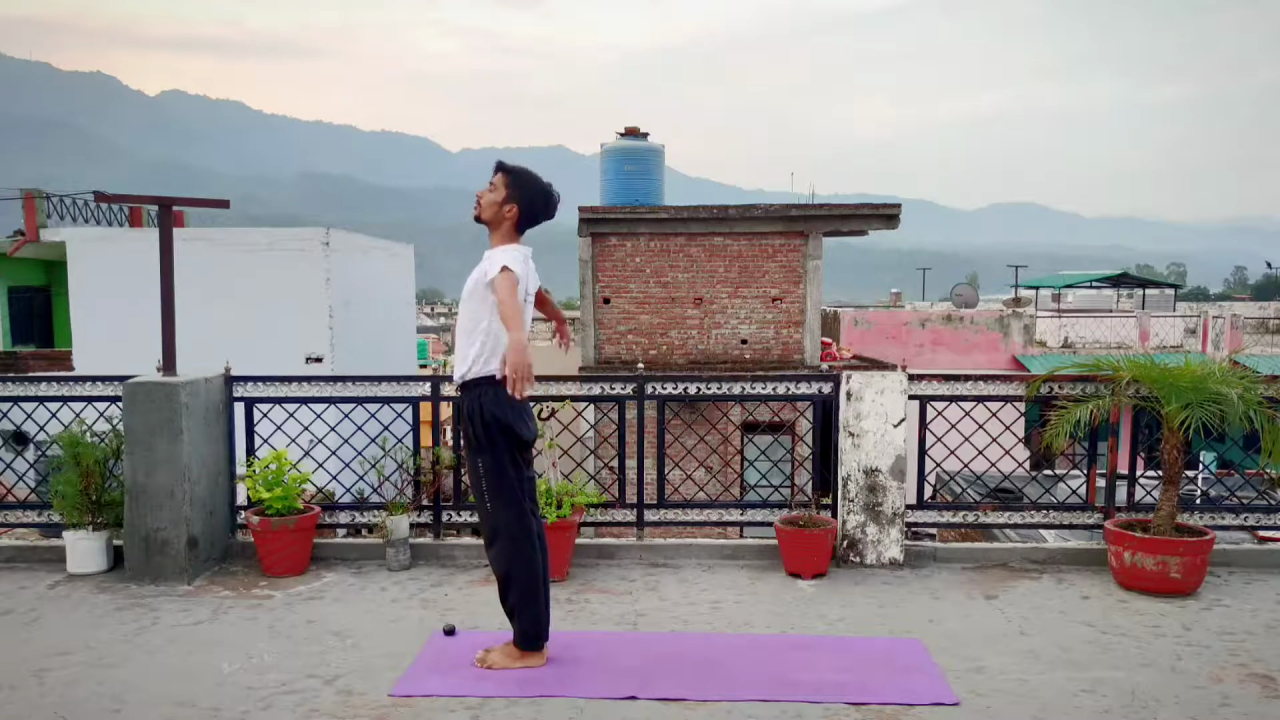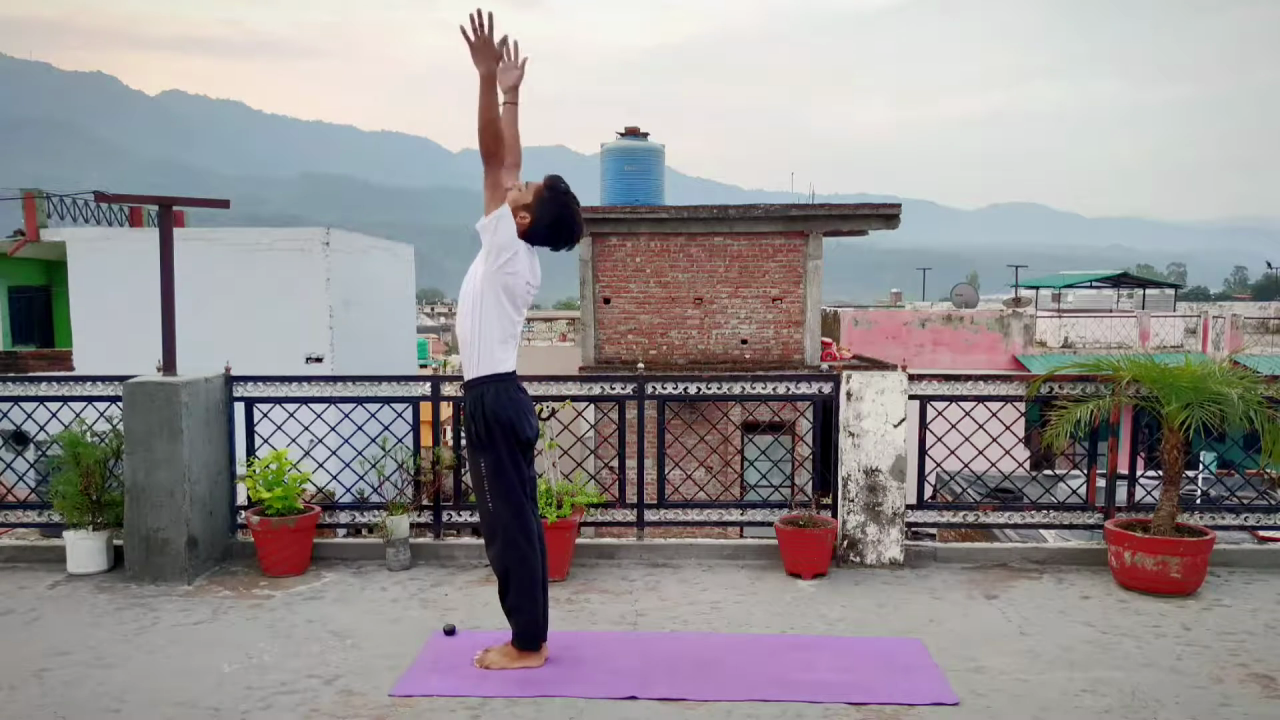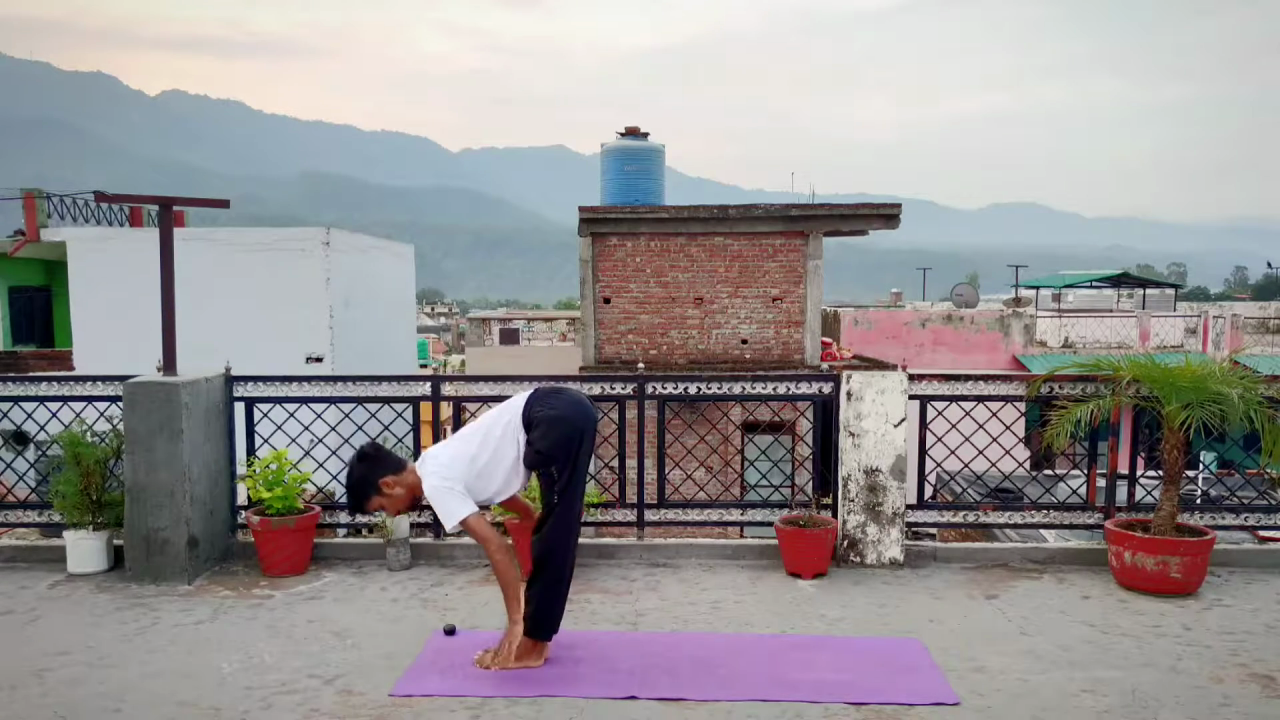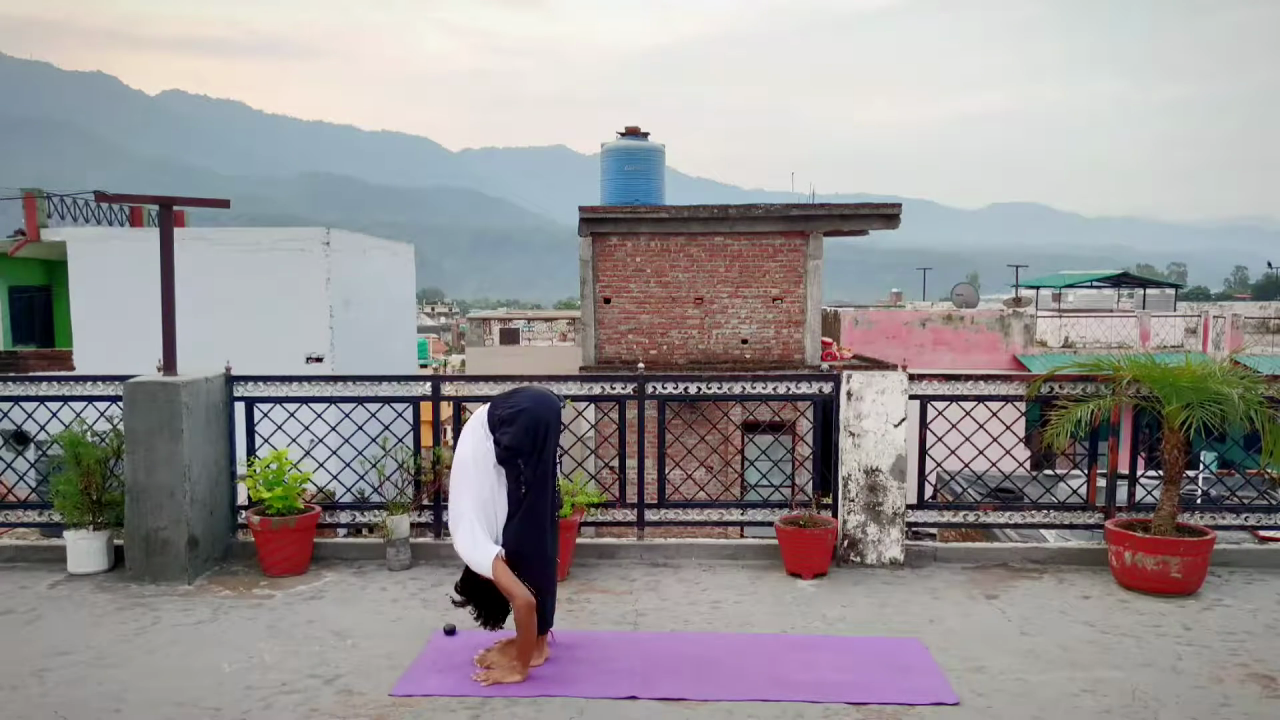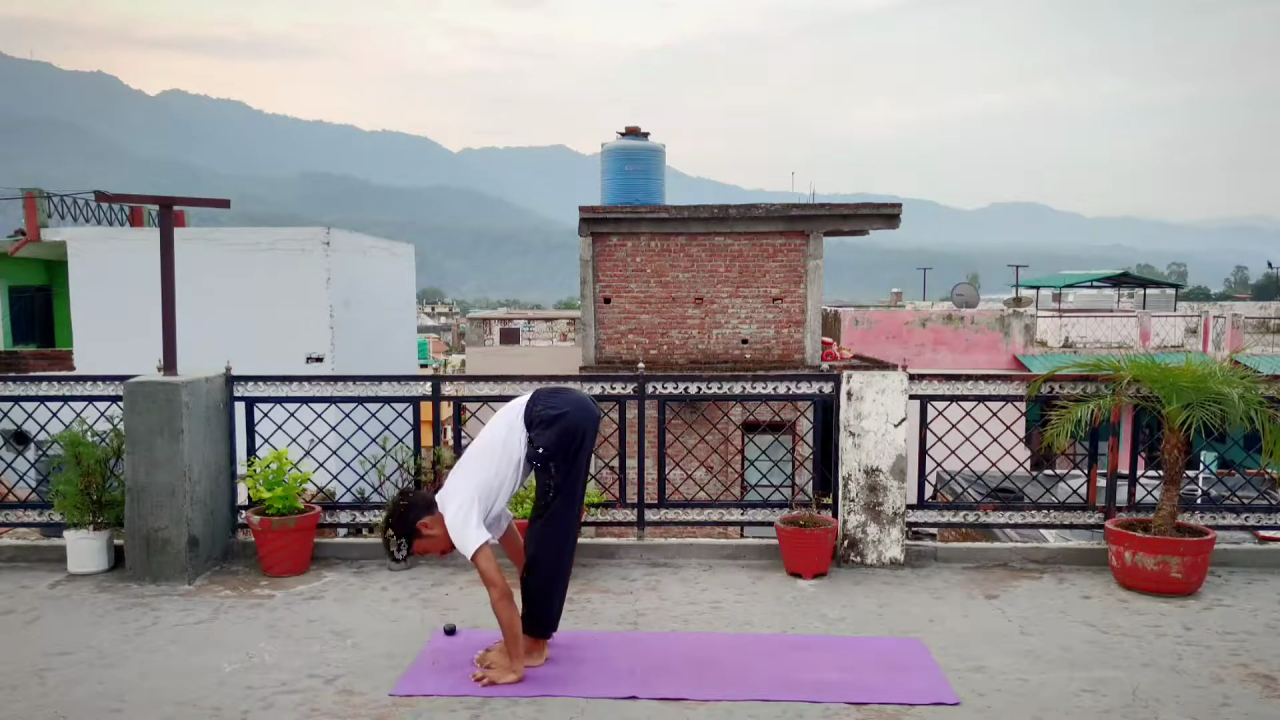
dt=1s
person 1, frame 1
left shoulder: (506, 256)
right shoulder: (518, 262)
left elbow: (510, 296)
right elbow: (539, 292)
left wrist: (517, 342)
right wrist: (559, 321)
left hip: (489, 400)
right hip: (497, 401)
left knee: (508, 525)
right knee: (518, 521)
left ankle: (528, 644)
right ankle: (531, 635)
person 1, frame 2
left shoulder: (505, 248)
right shoulder: (520, 254)
left elbow: (498, 158)
right elbow: (508, 162)
left wrist: (489, 76)
right wrist: (508, 92)
left hip: (491, 400)
right hip: (502, 397)
left knee: (508, 523)
right knee: (516, 520)
left ankle: (527, 646)
right ankle: (530, 635)
person 1, frame 3
left shoulder: (435, 482)
right shoulder: (438, 468)
left elbow: (497, 548)
right elbow: (517, 504)
left wrist: (515, 622)
left hip: (559, 419)
right hip: (564, 410)
left knee: (553, 534)
right knee: (553, 532)
left ankle: (532, 646)
right ankle: (536, 638)
person 1, frame 4
left shoulder: (472, 544)
left elbow: (524, 600)
left wrist: (520, 667)
left hip: (524, 418)
right hip: (536, 409)
left knee: (523, 536)
right knee: (535, 534)
left ankle: (534, 647)
right ankle: (535, 640)
person 1, frame 5
left shoulder: (456, 514)
right shoulder: (465, 501)
left elbow: (499, 590)
right elbow: (520, 554)
left wrist: (514, 664)
left hip: (559, 418)
right hip: (566, 412)
left knee: (548, 537)
right knee: (546, 536)
left ankle: (533, 646)
right ankle: (533, 637)
